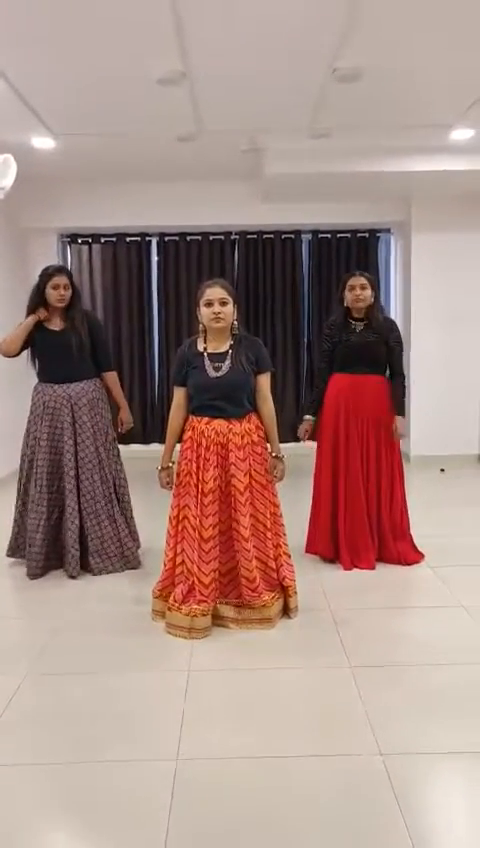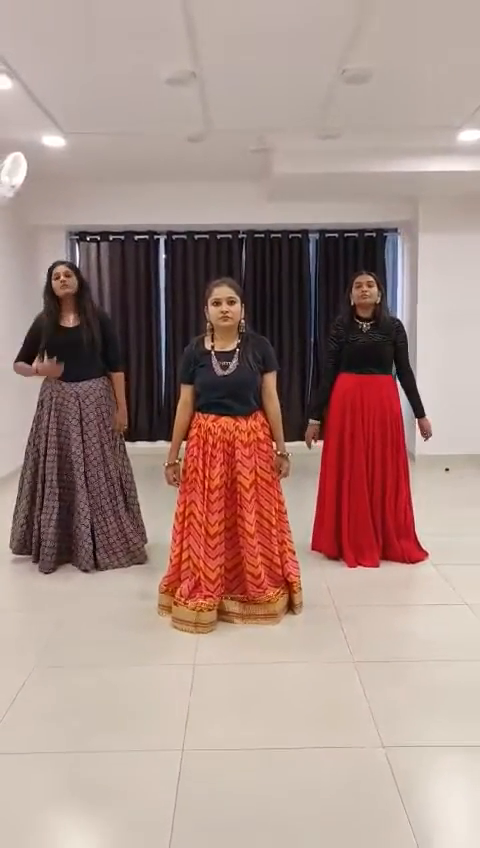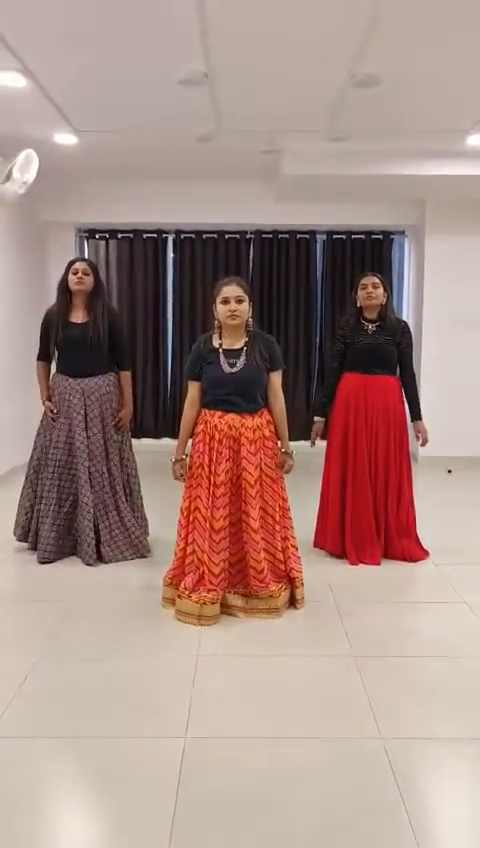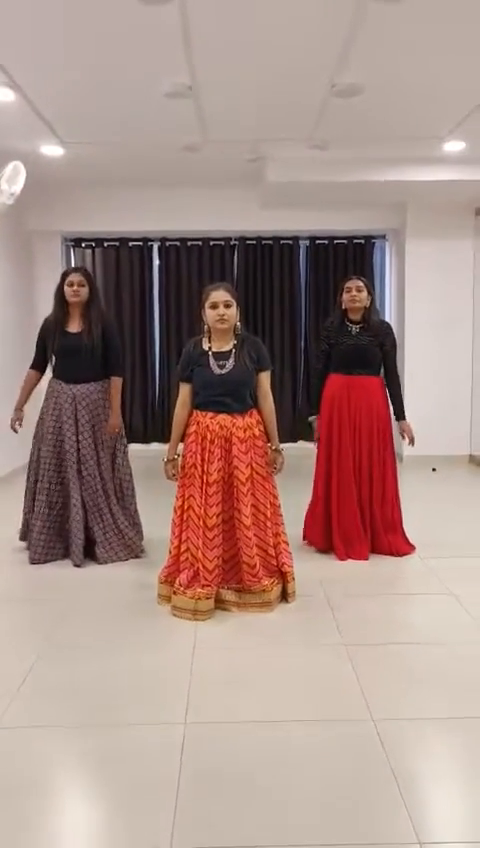
dt=0.4s
person 1, frame 1
left shoulder: (252, 347)
right shoulder: (187, 353)
left elbow: (265, 401)
right elbow: (178, 407)
left wrist: (276, 451)
right wrist: (165, 460)
left hip: (245, 445)
right hip: (200, 447)
left knee: (248, 522)
right knee: (200, 524)
left ankle: (251, 594)
right ankle: (198, 597)
person 1, frame 2
left shoulder: (259, 347)
right shoulder: (195, 351)
left elbow: (270, 400)
right elbow: (185, 405)
left wrist: (281, 449)
right wrist: (172, 457)
left hip: (251, 442)
right hip: (207, 443)
left knee: (253, 519)
right knee: (206, 521)
left ankle: (255, 590)
right ankle: (203, 593)
person 1, frame 3
left shoulder: (265, 345)
right shoulder: (202, 348)
left elbow: (276, 398)
right elbow: (192, 402)
left wrist: (285, 446)
right wrist: (179, 452)
left hip: (257, 439)
right hip: (213, 440)
left knee: (257, 515)
right knee: (212, 516)
left ankle: (257, 584)
right ankle: (207, 587)
person 1, frame 4
left shoulder: (253, 347)
right shoulder: (193, 351)
left elbow: (265, 397)
right elbow: (183, 403)
left wrist: (275, 444)
right wrist: (171, 452)
left hip: (247, 438)
right hip: (204, 439)
left knee: (249, 512)
right knee: (204, 513)
left ankle: (250, 580)
right ankle: (201, 582)
person 2, frame 1
left shoulder: (86, 321)
right shoulder: (34, 327)
left elbow: (106, 366)
left wrist: (123, 406)
right wrist: (33, 318)
left hip: (87, 403)
right hip: (49, 406)
left knee: (92, 475)
right knee: (49, 477)
left ankle: (100, 548)
right ankle: (47, 548)
person 2, frame 2
left shoulder: (98, 319)
right shoulder: (43, 322)
left elbow: (115, 366)
right elbow: (20, 363)
left wrist: (121, 407)
right wrist: (39, 369)
left hip: (95, 401)
right hip: (57, 402)
left knee: (99, 473)
right knee: (55, 475)
left ankle: (106, 543)
right ankle: (54, 543)
person 2, frame 3
left shoulder: (107, 315)
right shoulder: (54, 316)
left elbow: (123, 362)
right elbow: (43, 359)
left wrist: (127, 404)
right wrist: (45, 396)
left hip: (102, 396)
right hip: (65, 397)
left knee: (104, 469)
right knee: (60, 468)
left ankle: (111, 536)
right ankle: (58, 537)
person 2, frame 4
left shoulder: (102, 324)
right shoulder: (51, 324)
left elbow: (116, 371)
right elbow: (37, 366)
left wrist: (115, 412)
right wrist: (19, 406)
left hip: (94, 402)
right hip: (59, 402)
left knee: (98, 472)
right knee: (56, 472)
left ankle: (107, 537)
right ankle: (53, 538)
person 3, frame 1
left shoulder: (387, 327)
right shoulder: (333, 327)
left elbow: (397, 373)
right elbow: (323, 373)
left wrist: (398, 413)
right wrist: (310, 415)
left hip: (377, 405)
right hip: (339, 404)
left knee: (380, 475)
right knee: (341, 475)
left ankle: (386, 543)
right ankle: (343, 543)
person 3, frame 2
left shoulder: (393, 326)
right shoulder: (340, 327)
left elbow: (404, 371)
right elbow: (329, 372)
left wrist: (420, 413)
right wrist: (315, 417)
left hip: (383, 404)
right hip: (346, 403)
left knee: (385, 473)
right knee: (347, 473)
left ankle: (391, 541)
right ankle: (348, 541)
person 3, frame 3
left shoulder: (399, 328)
right shoulder: (346, 328)
left elbow: (407, 373)
right elbow: (334, 372)
left wrist: (417, 417)
right wrist: (321, 415)
left hip: (387, 404)
right hip: (350, 403)
left knee: (388, 472)
right knee: (351, 472)
left ankle: (393, 540)
right ankle: (351, 539)
person 3, frame 4
left shoulder: (382, 329)
right shoulder: (331, 329)
left elbow: (392, 374)
right elbow: (321, 372)
left wrist: (401, 417)
right wrist: (317, 413)
left hip: (372, 403)
right hip: (337, 402)
left knee: (375, 470)
right knee: (338, 469)
left ankle: (381, 535)
right ankle: (340, 535)
